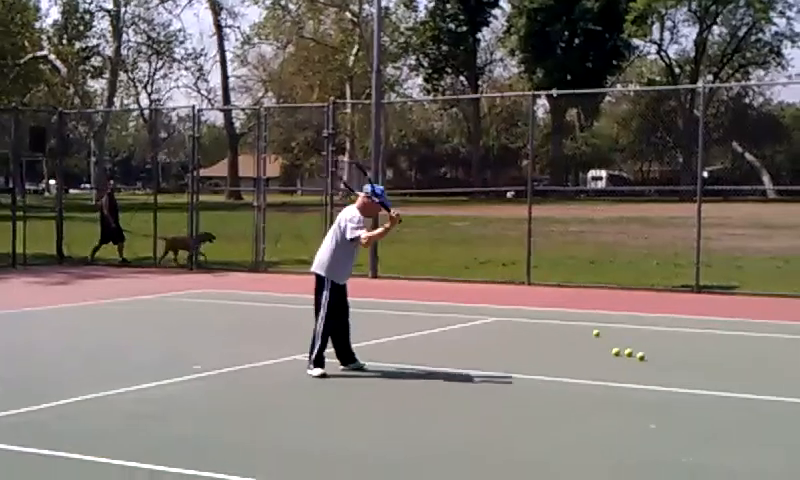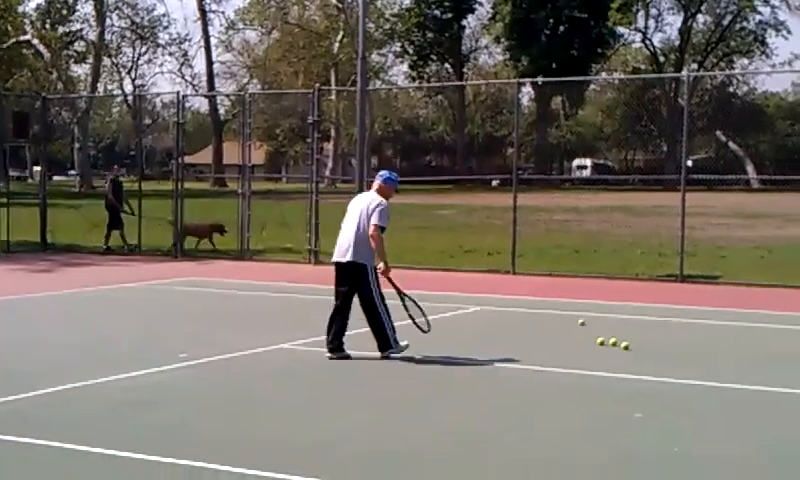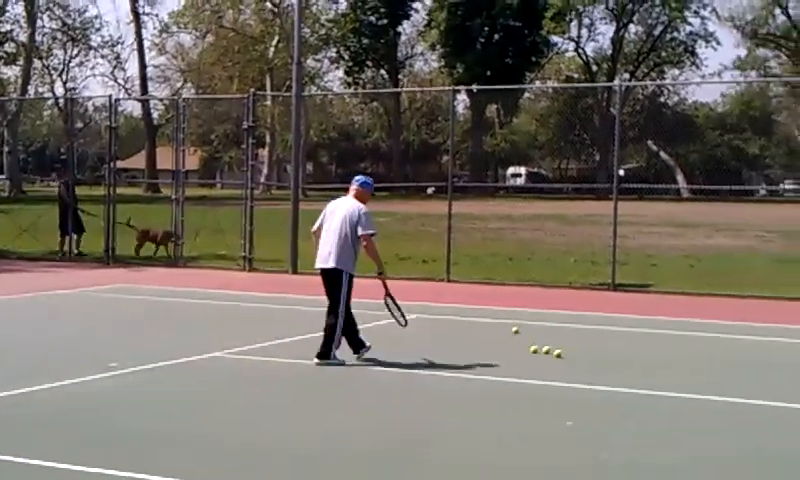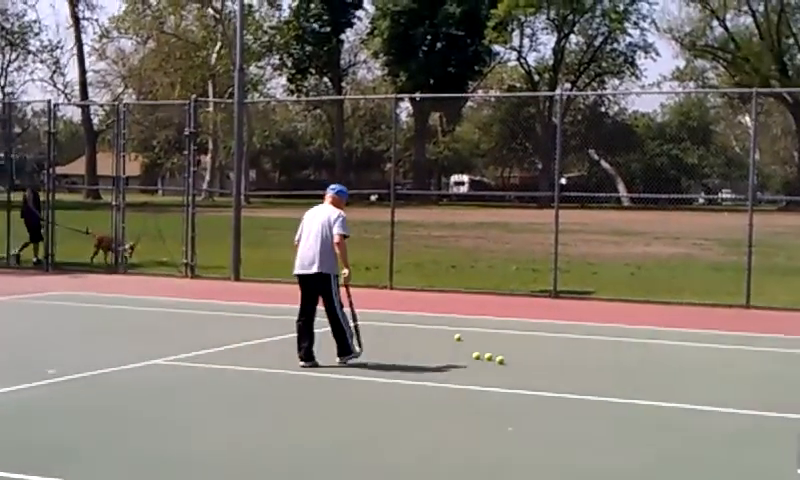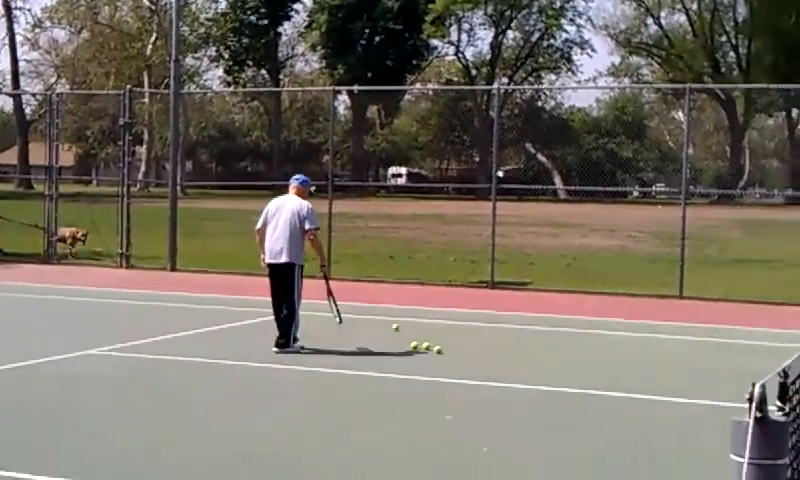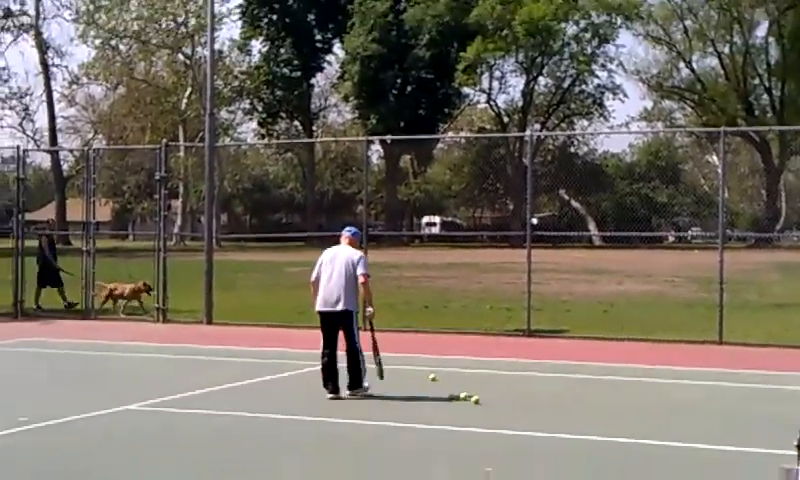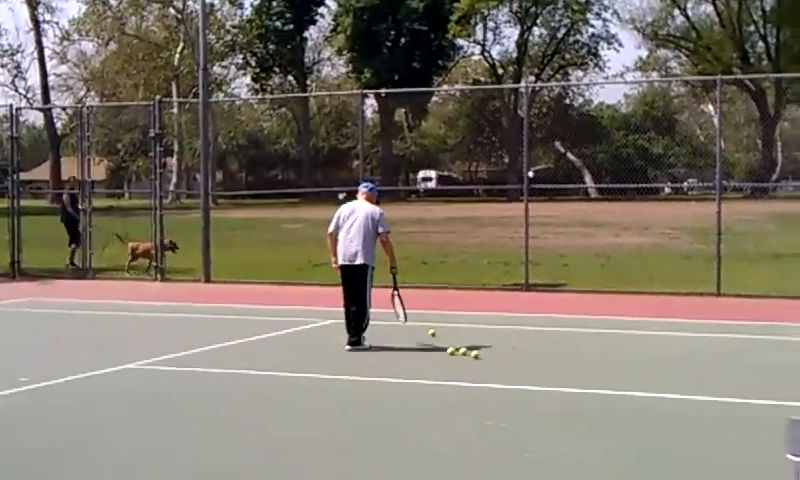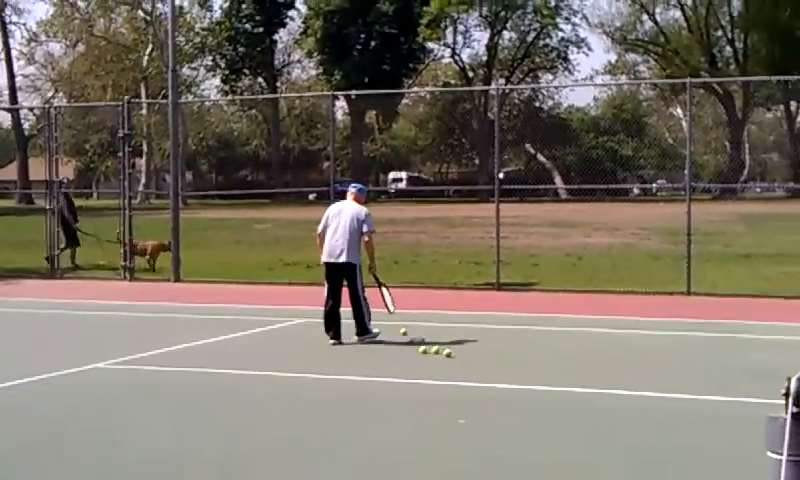
dt=0.5s
person 1, frame 1
left shoulder: (354, 215)
right shoulder: (352, 216)
right elbow: (365, 240)
right wrist: (388, 227)
left hip: (337, 274)
right hip: (328, 273)
left knee: (341, 317)
right knee: (326, 319)
left ankle: (347, 359)
right ankle: (315, 363)
person 1, frame 2
left shoulder: (358, 199)
right shoulder: (380, 203)
right elbow: (374, 233)
right wrist: (384, 262)
left hip: (342, 257)
right hip: (360, 260)
left knee: (342, 303)
right knee: (374, 303)
left ankle: (335, 347)
right ankle: (388, 345)
person 1, frame 3
left shoulder: (333, 204)
right shoulder: (360, 210)
left elbow: (315, 231)
right elbow: (366, 242)
right wrist: (380, 267)
left hip: (324, 263)
right hip: (341, 265)
left knee: (340, 307)
right knee: (338, 310)
left ankle: (357, 345)
right ankle: (326, 354)
person 1, frame 4
left shoulder: (309, 213)
right shoulder: (337, 214)
left elbow: (297, 241)
right elbow: (338, 241)
right wrist: (346, 267)
left hip: (302, 268)
right hip: (324, 270)
left knee: (306, 313)
right knee: (335, 311)
left ankle: (305, 356)
right ankle: (345, 351)
person 1, frame 5
left shoulder: (274, 203)
right shoulder: (305, 206)
left elbow: (259, 229)
right elbow: (312, 236)
left wrist: (263, 252)
right wrist: (322, 260)
left hip: (272, 258)
right hip: (291, 259)
left knee: (278, 299)
right knee: (291, 301)
left ankle: (287, 336)
right ankle: (284, 342)
person 1, frame 6
left shoulder: (326, 253)
right shoulder: (357, 255)
left elbow: (314, 280)
right elbow: (362, 280)
left wrist: (316, 302)
right wrist: (369, 305)
left hip: (325, 306)
right hip: (347, 307)
left knee: (328, 349)
right knee: (353, 346)
left ankle: (332, 389)
right ankle: (355, 385)
person 1, frame 7
left shoulder: (344, 208)
right shoulder: (376, 211)
left elbow: (331, 233)
right elbow: (384, 239)
left wrist: (333, 256)
right wrist: (392, 261)
left hip: (344, 260)
right hip: (364, 261)
left knee: (349, 298)
right knee: (361, 301)
left ankle: (354, 336)
right ankle: (355, 340)
person 1, frame 8
left shoulder: (333, 208)
right shoulder: (363, 212)
left elbow: (320, 233)
right elbow: (367, 239)
left wrist: (322, 254)
right wrist: (372, 261)
left hip: (330, 258)
right hip: (351, 259)
left knee: (332, 298)
right knee: (357, 296)
left ankle: (333, 335)
right ankle: (363, 331)
